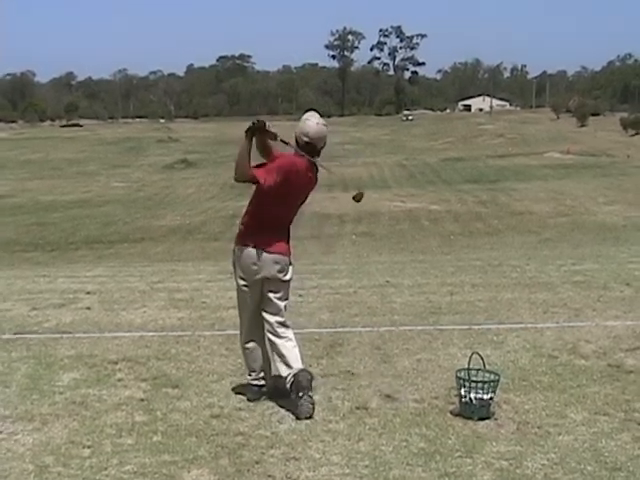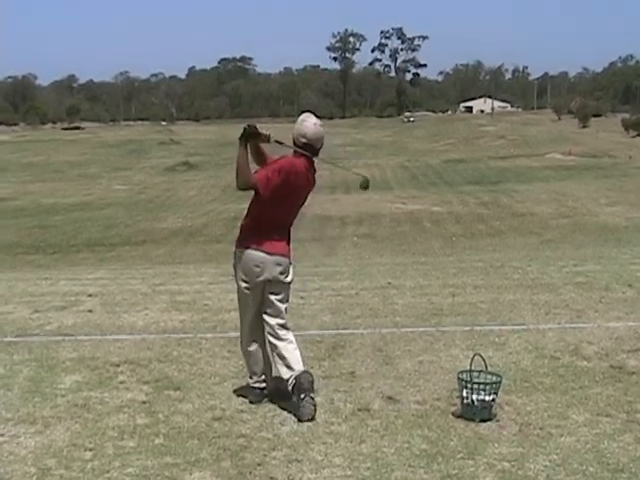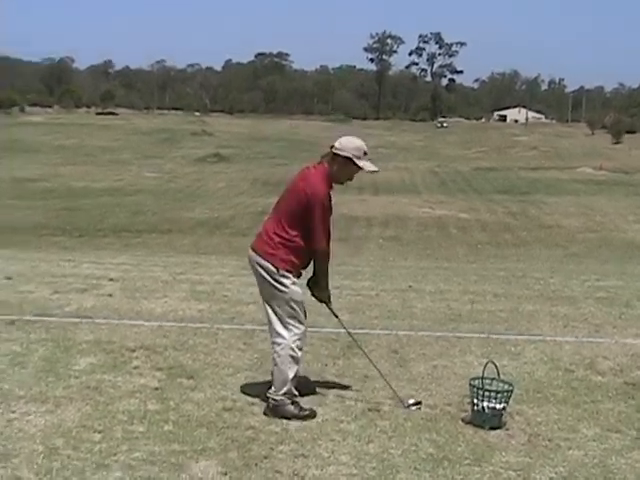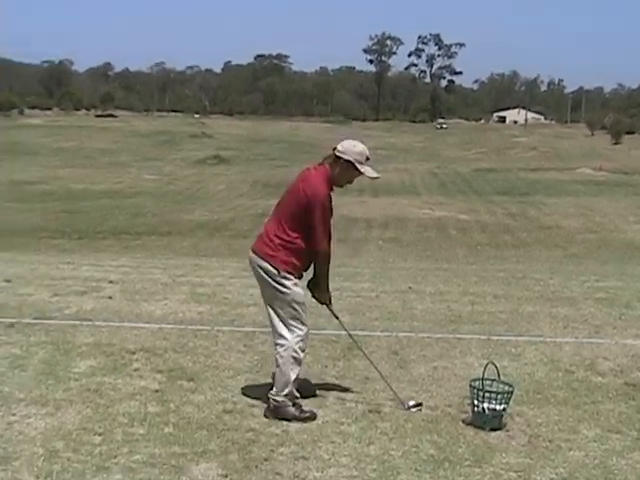
dt=0.3s
person 1, frame 1
left shoulder: (290, 165)
right shoulder: (310, 172)
left elbow: (242, 175)
right elbow: (269, 158)
left wrist: (249, 137)
right wrist: (261, 137)
left hip: (250, 251)
right hip: (278, 255)
left knee: (250, 323)
right knee: (277, 323)
left ankle: (257, 381)
right ankle: (295, 376)
person 1, frame 2
left shoulder: (289, 166)
right shoulder: (307, 173)
left elbow: (244, 182)
right elbow: (266, 168)
left wrist: (244, 143)
right wrist: (254, 143)
left hip: (251, 253)
right hip: (279, 256)
left knee: (251, 326)
right knee: (278, 325)
left ankle: (259, 384)
right ankle: (297, 379)
person 1, frame 3
left shoulder: (311, 174)
right shoulder: (319, 191)
right elbow: (320, 246)
left wrist: (315, 278)
right wrist: (322, 285)
left hip: (265, 254)
right hip: (276, 263)
left knee: (288, 325)
right knee: (292, 331)
left ankle: (284, 380)
right ankle: (280, 399)
person 1, frame 4
left shoulder: (312, 175)
right shoulder: (319, 192)
right elbow: (321, 247)
left wrist: (316, 279)
right wrist: (323, 286)
left hip: (266, 255)
right hip: (277, 264)
left knee: (289, 328)
right knee: (294, 333)
left ankle: (286, 381)
right ankle: (281, 401)
